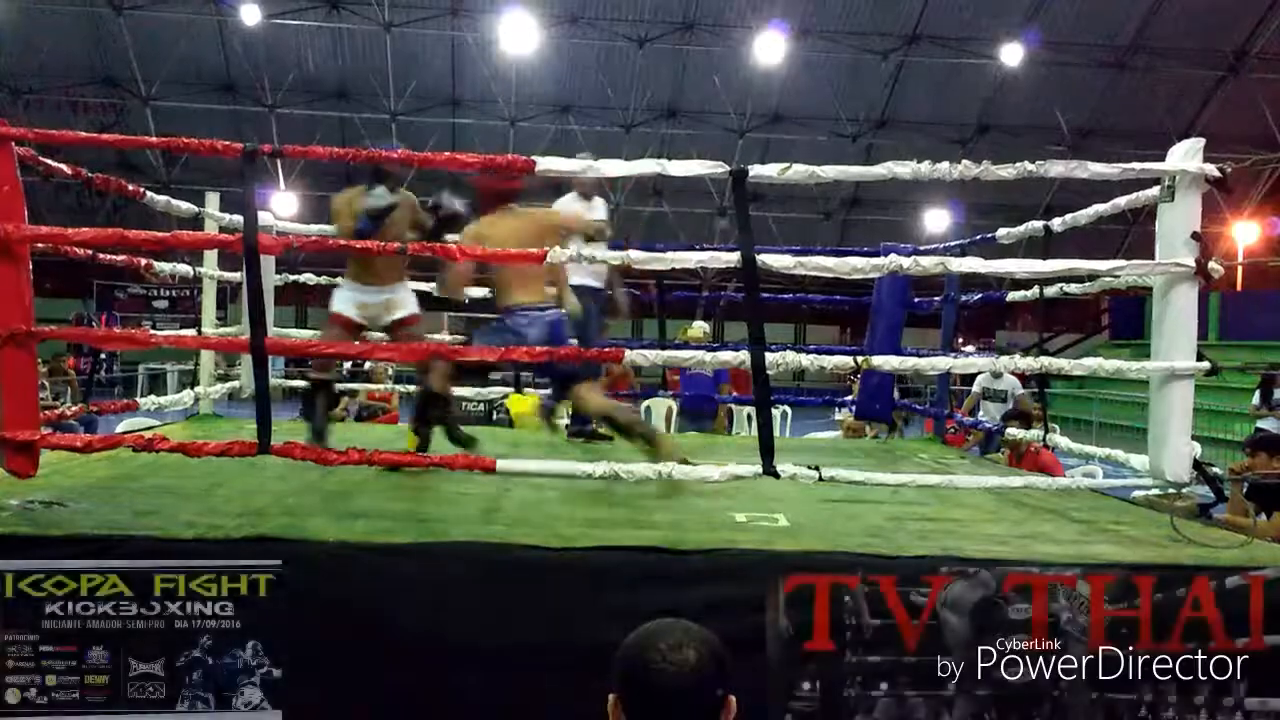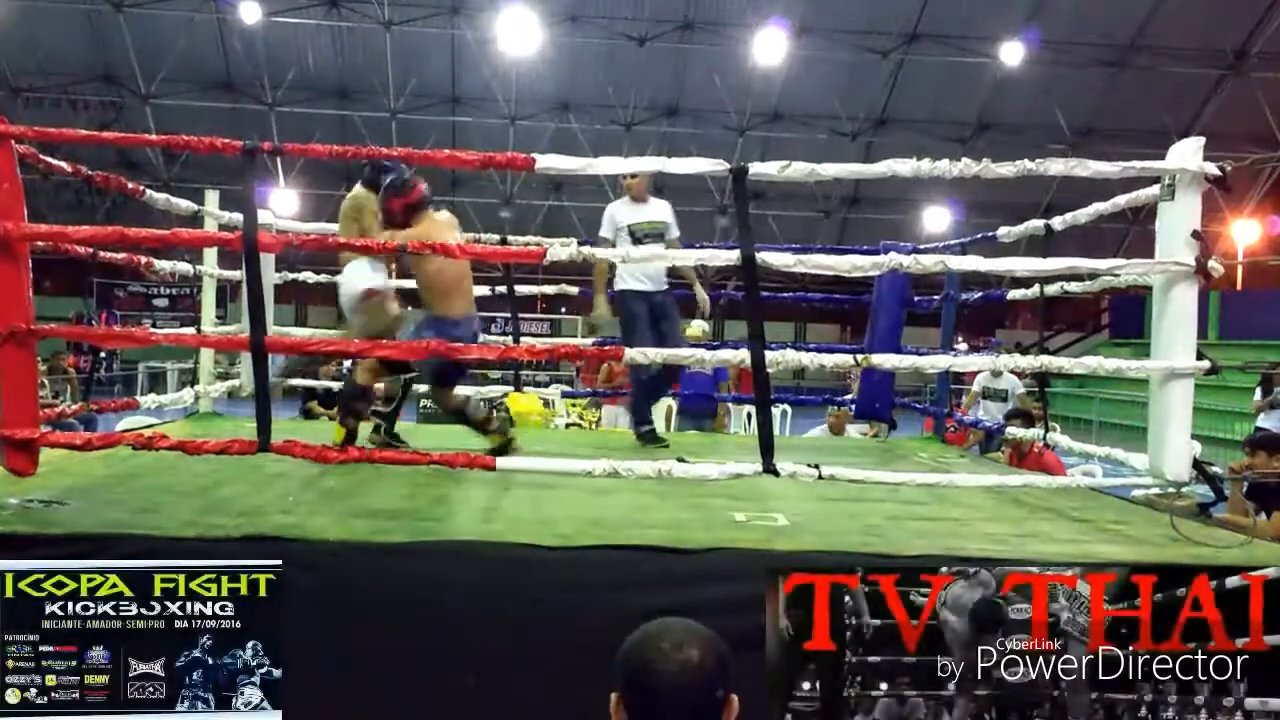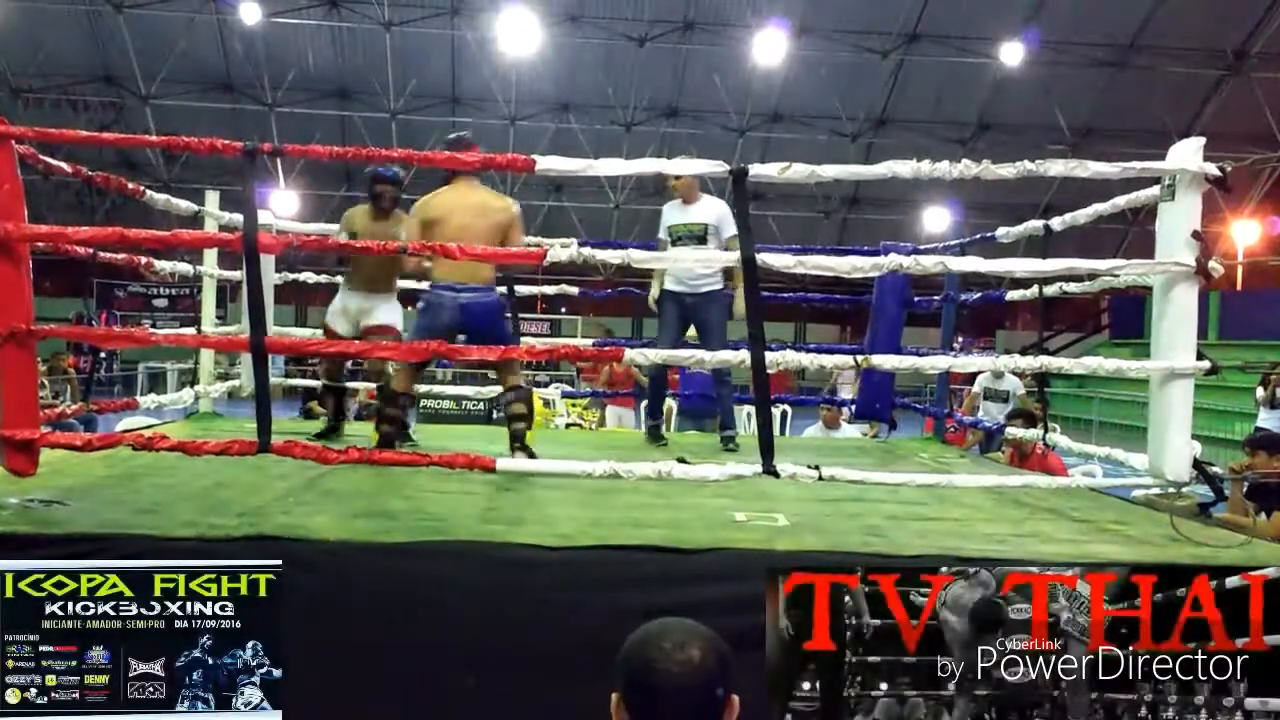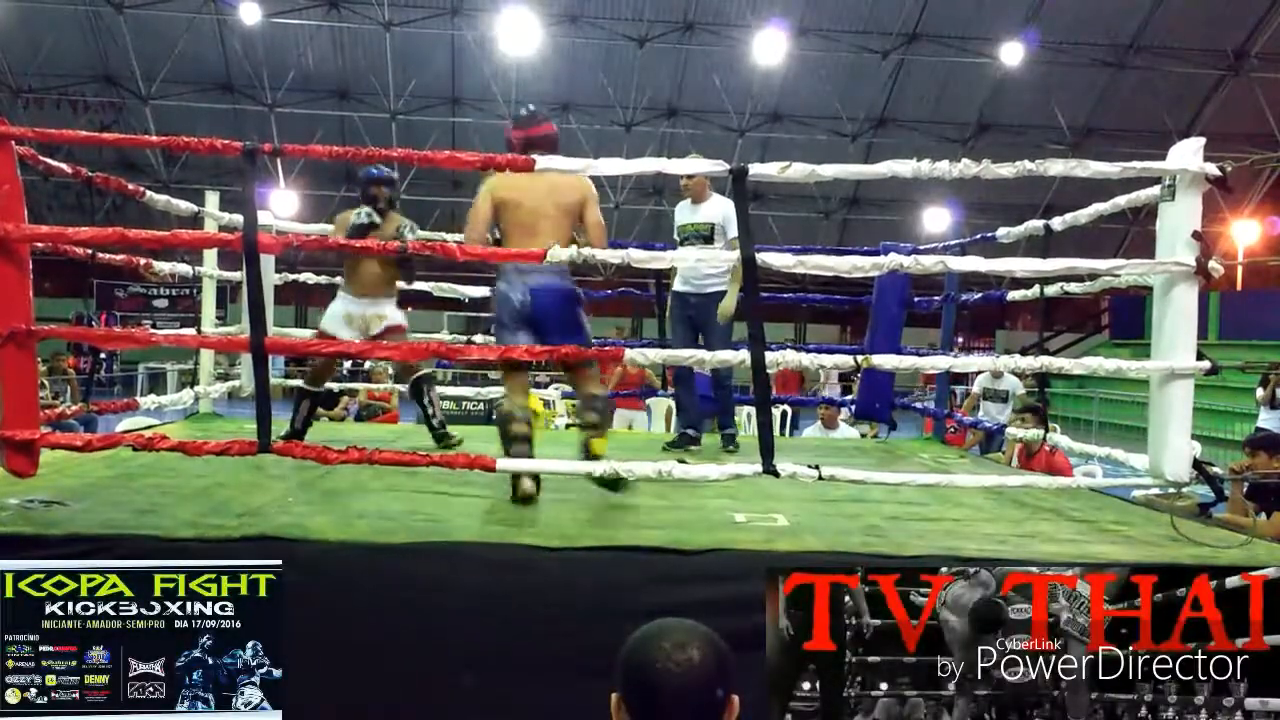
dt=0.5s
person 1, frame 1
left shoulder: (475, 233)
right shoulder: (537, 219)
left elbow: (453, 289)
right elbow: (594, 229)
left hip: (516, 324)
right hip: (550, 321)
right knee: (590, 400)
right ankle: (658, 446)
person 1, frame 2
left shoulder: (410, 238)
right shoulder: (448, 221)
left hip: (443, 331)
right hip: (465, 328)
right knee: (444, 397)
right ankle: (502, 434)
person 1, frame 3
left shoulder: (427, 205)
right shoulder: (506, 206)
left hip: (442, 299)
right hip: (485, 300)
left knee: (407, 371)
right knee: (512, 373)
left ankle: (384, 446)
right ankle: (519, 448)
person 1, frame 4
left shoulder: (496, 184)
right shoulder: (579, 184)
left elbow: (472, 241)
right elbow: (598, 243)
left hip: (513, 286)
right hip: (556, 287)
left knee: (516, 384)
right knee: (588, 376)
left ankle: (524, 473)
right ankle: (596, 456)
person 2, frame 1
left shoulder: (406, 201)
right shoulder: (345, 201)
left elbow: (432, 237)
left wrist: (446, 216)
right wrist: (370, 217)
left hip: (395, 292)
right hip: (355, 290)
left knee: (426, 361)
right knee: (323, 361)
left ankle: (445, 423)
right ankle: (318, 430)
person 2, frame 2
left shoulder: (369, 200)
right shoulder: (362, 197)
right elbow: (379, 240)
left hip: (374, 278)
right hip: (363, 275)
left knee: (400, 358)
left ankle: (383, 426)
person 2, frame 3
left shoulder: (405, 225)
right shoulder: (353, 217)
left hip: (382, 304)
right hip: (349, 298)
left knee: (378, 368)
right knee: (331, 367)
left ankle: (397, 427)
right ankle: (334, 423)
person 2, frame 4
left shoulder: (401, 224)
right shoulder: (345, 220)
left elbow: (407, 270)
right wrist: (356, 233)
left hip: (385, 308)
right hip: (348, 305)
left knee: (412, 366)
right knee: (319, 370)
left ankle: (439, 430)
right ankle: (297, 429)
person 3, frame 1
left shoulder: (601, 205)
right shoulder: (565, 206)
left wrist: (618, 289)
left hip: (597, 288)
right hip: (577, 287)
right knee: (592, 352)
left ankle: (581, 424)
person 3, frame 2
left shoulder: (663, 208)
right shoulder: (615, 210)
left elbow: (676, 251)
left wrist: (697, 287)
right wrist: (600, 299)
left hip: (662, 293)
right hip: (630, 293)
right knee: (641, 362)
left ankle: (640, 406)
right ankle: (644, 426)
person 3, frame 3
left shoulder: (717, 207)
right shoulder: (668, 210)
left elbow: (734, 252)
left wrist: (739, 292)
right wrist: (655, 282)
left hip: (710, 294)
right hip: (673, 294)
left knee: (718, 363)
left ankle: (728, 431)
right ankle: (653, 422)
person 3, frame 4
left shoulder: (724, 207)
right shoulder: (680, 210)
left wrist: (732, 294)
right wrist: (670, 296)
left hip: (715, 295)
right hip: (682, 296)
left knee: (719, 365)
right knee: (681, 367)
left ankle: (727, 431)
right ankle: (689, 431)
